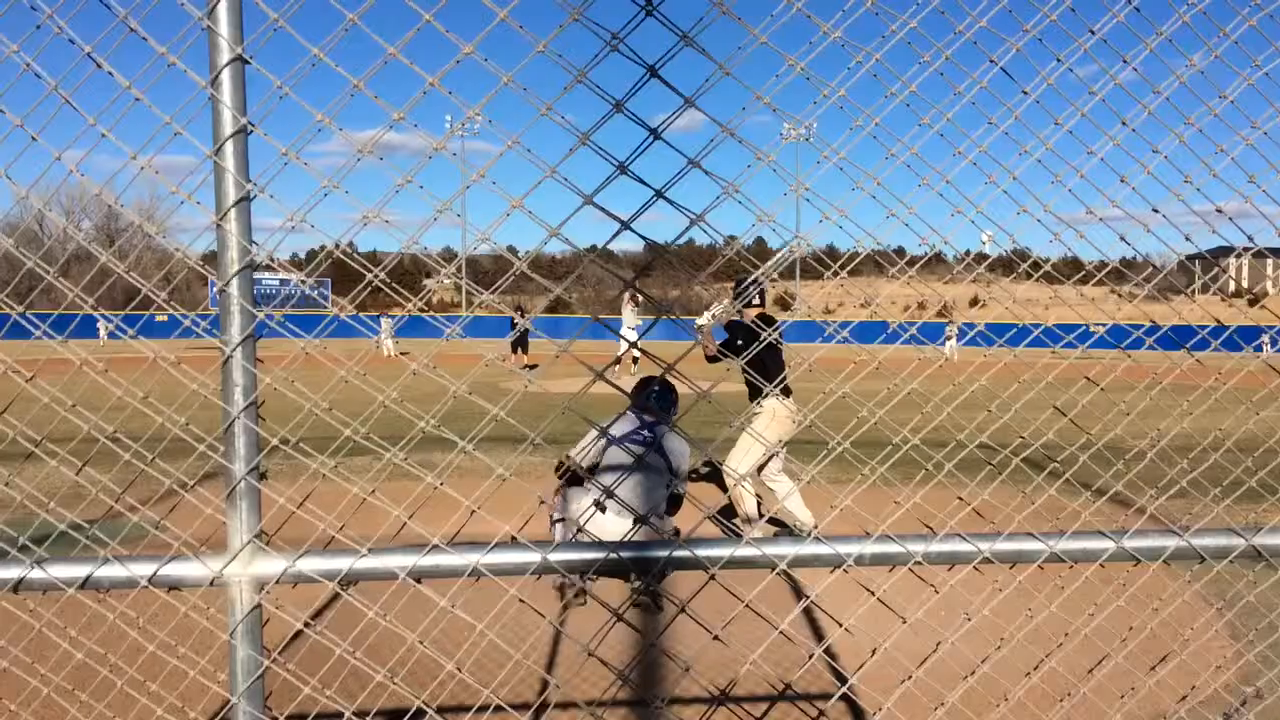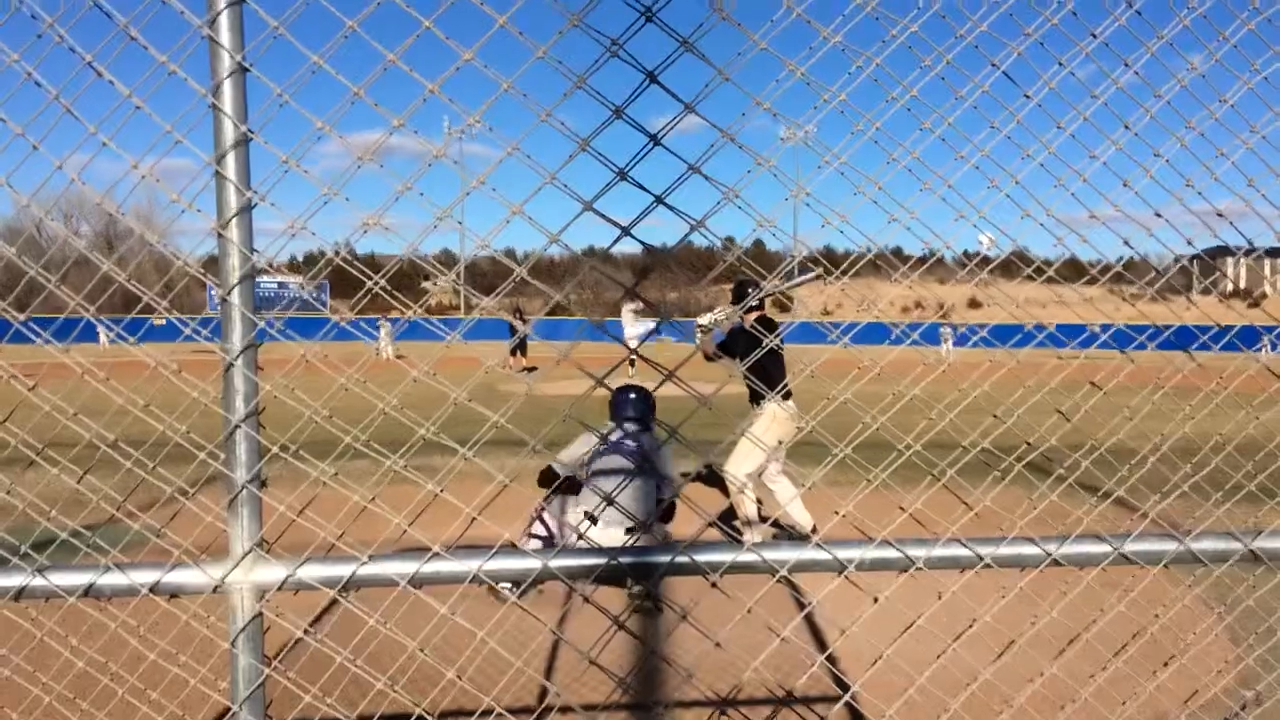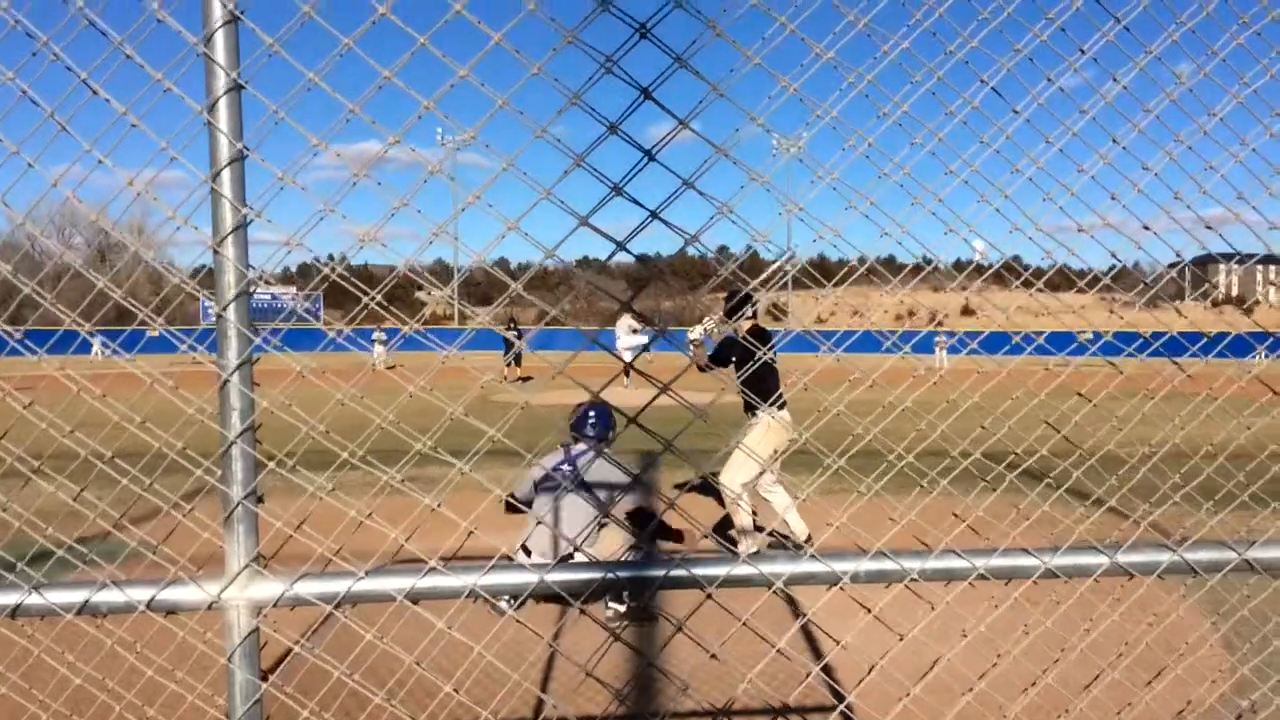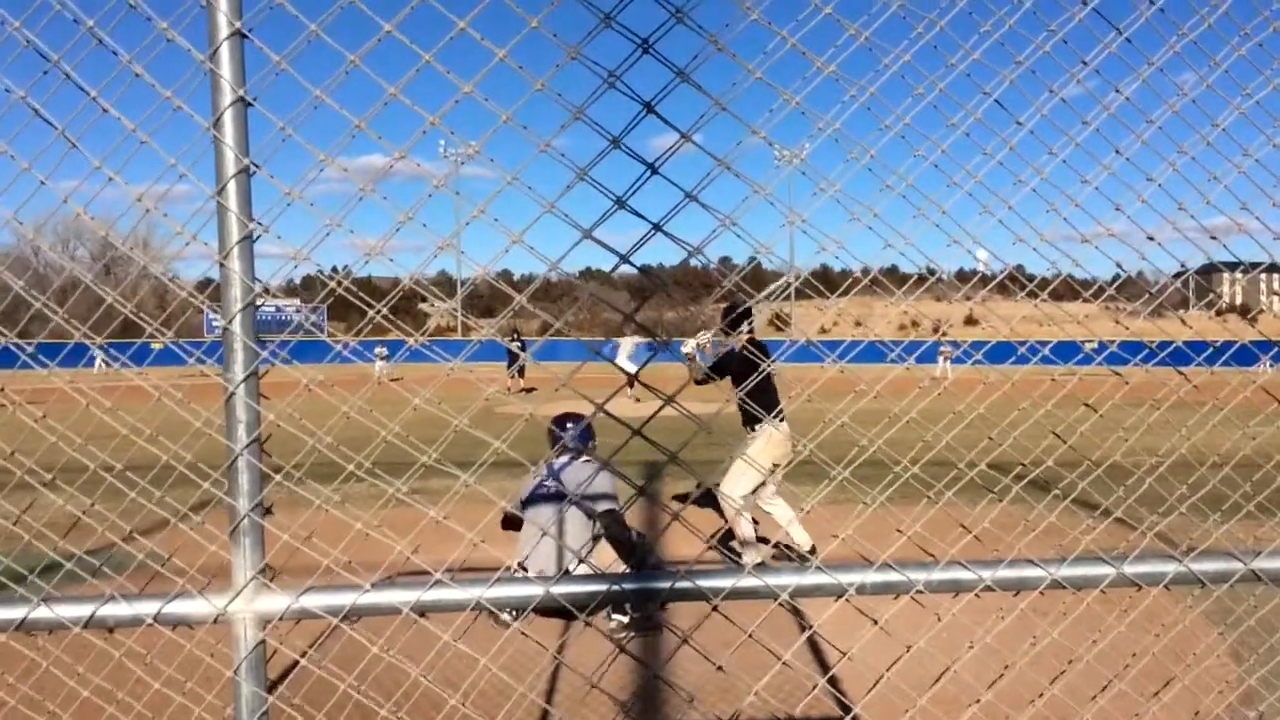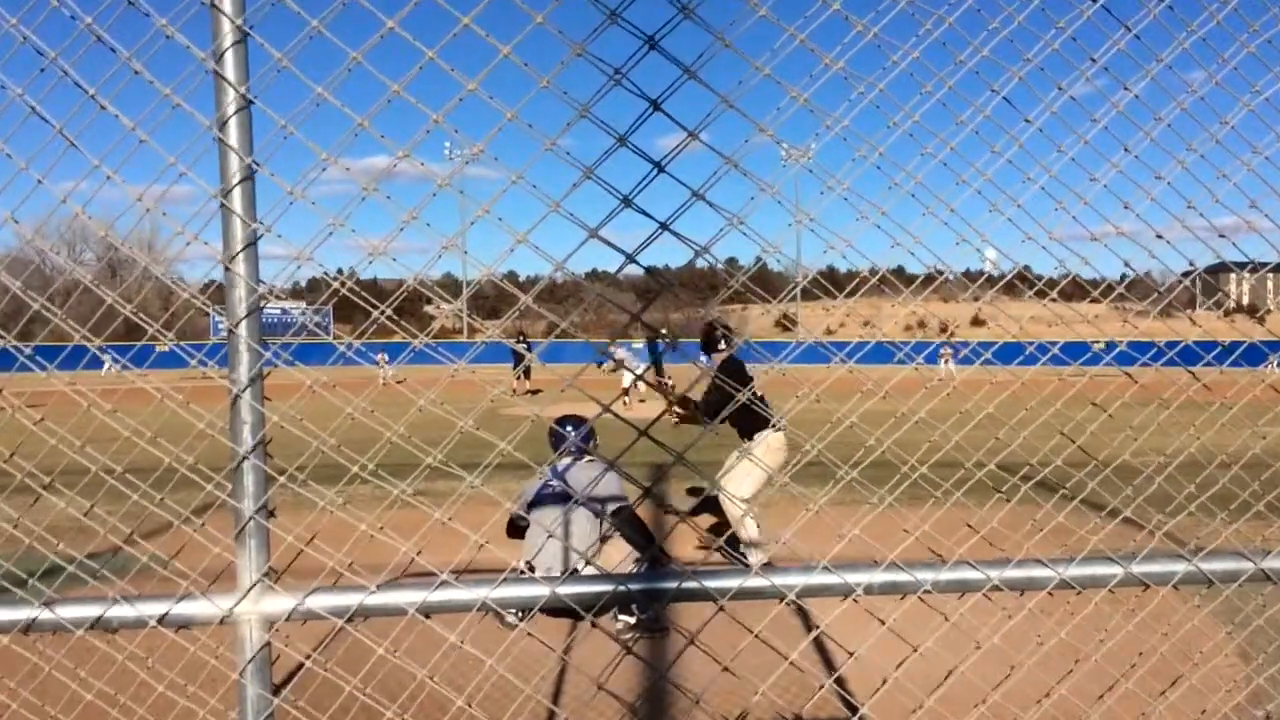
dt=0.4s
person 1, frame 1
left shoulder: (768, 324)
right shoulder: (744, 331)
left elbow: (741, 332)
right elbow: (713, 355)
left wrist: (721, 317)
right wrist: (705, 330)
left hip: (775, 409)
right hip: (766, 409)
left knee: (735, 468)
right knee: (770, 471)
left ankle: (754, 534)
right ankle: (805, 526)
person 1, frame 2
left shoulder: (767, 327)
right shoulder: (745, 333)
left elbow: (741, 343)
right elbow: (712, 353)
left wrist: (726, 326)
right wrist: (705, 332)
left hip: (775, 412)
right hip: (768, 411)
left knee: (736, 471)
right knee: (771, 472)
left ankle: (753, 538)
right ankle: (804, 527)
person 1, frame 3
left shoulder: (759, 336)
right shoulder: (741, 342)
left elbow: (727, 354)
right elbow: (707, 364)
left wrist: (709, 334)
right wrist: (697, 343)
left hip: (770, 421)
right hip: (764, 420)
left knee: (731, 480)
right knee: (767, 482)
left ankle: (748, 546)
right ankle: (801, 536)
person 1, frame 4
left shoulder: (752, 351)
right shoulder: (744, 353)
left elbow: (709, 374)
right elbow: (703, 376)
left wrist: (696, 353)
right wrist: (692, 357)
left hip: (769, 435)
right hip: (766, 434)
left knee: (729, 492)
right knee: (766, 495)
left ankle: (752, 558)
right ankle: (804, 547)
person 1, frame 5
left shoulder: (727, 370)
right shoulder: (732, 367)
left elbow: (706, 414)
right elbow: (717, 410)
left wrist: (680, 404)
right wrist: (686, 411)
left hip: (767, 443)
right hip: (757, 441)
left knee: (731, 494)
right knee: (724, 484)
left ankle: (758, 558)
right ankle: (740, 537)
person 2, frame 1
left shoulder: (609, 426)
right shoulder: (678, 445)
left elbow: (564, 472)
right elbow: (672, 505)
left hip: (591, 528)
right hip: (640, 538)
left knee: (566, 493)
right knee: (668, 530)
left ankle: (572, 576)
right ankle: (645, 582)
person 2, frame 2
left shoulder: (594, 437)
right shoulder: (661, 450)
left elbow: (546, 479)
right elbow: (666, 513)
left hip: (585, 536)
right hip: (633, 545)
left knee: (552, 505)
right knee: (658, 530)
left ankle: (514, 582)
right ankle: (642, 584)
person 2, frame 3
left shoulder: (548, 461)
right shoulder: (613, 467)
left elbow: (511, 504)
right elbow: (640, 519)
right wrist: (679, 535)
left hip: (532, 566)
right knee: (639, 530)
left ankle: (510, 594)
right ankle: (619, 604)
person 2, frame 4
left shoulder: (537, 476)
right shoulder: (597, 473)
left elbow: (508, 522)
right elbow: (613, 527)
right wrist: (646, 573)
right knee: (632, 540)
right ankle: (624, 616)
person 2, frame 5
left shoulder: (541, 479)
right shoulder: (601, 472)
left elbow: (514, 529)
right elbow: (627, 522)
right wrist: (665, 560)
right knee: (640, 542)
left ankle: (516, 607)
right ankle: (632, 617)
